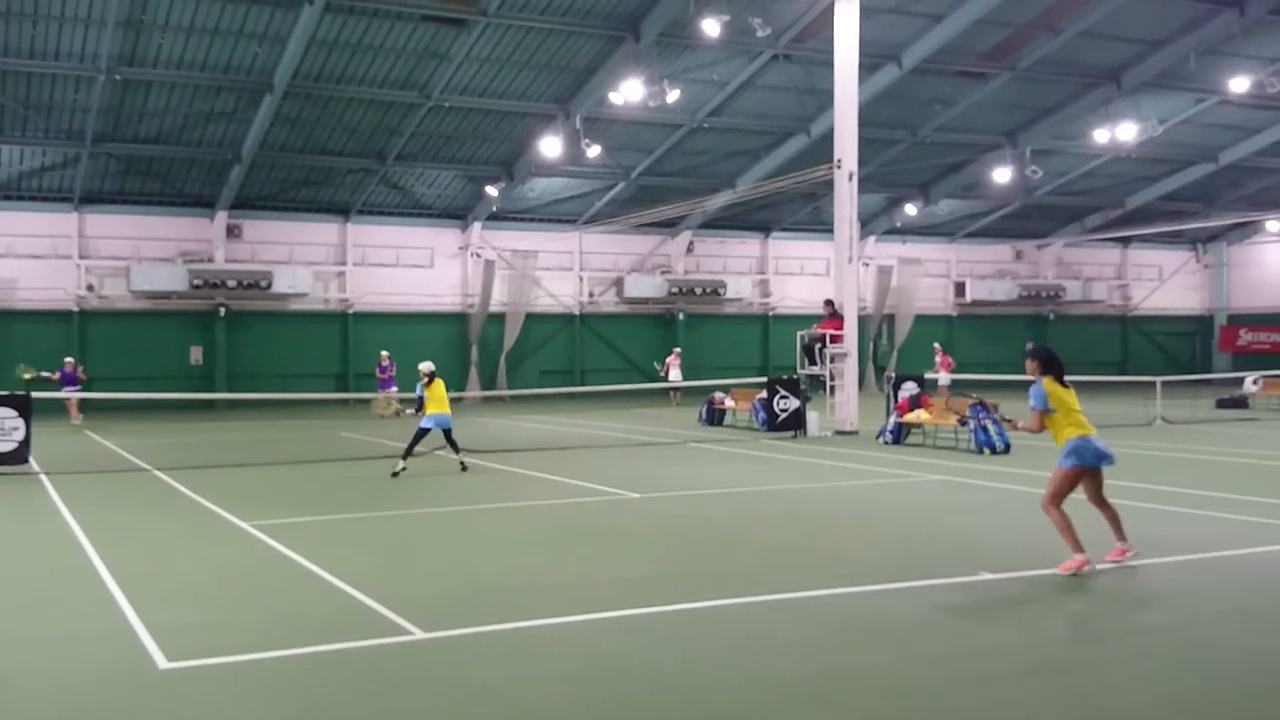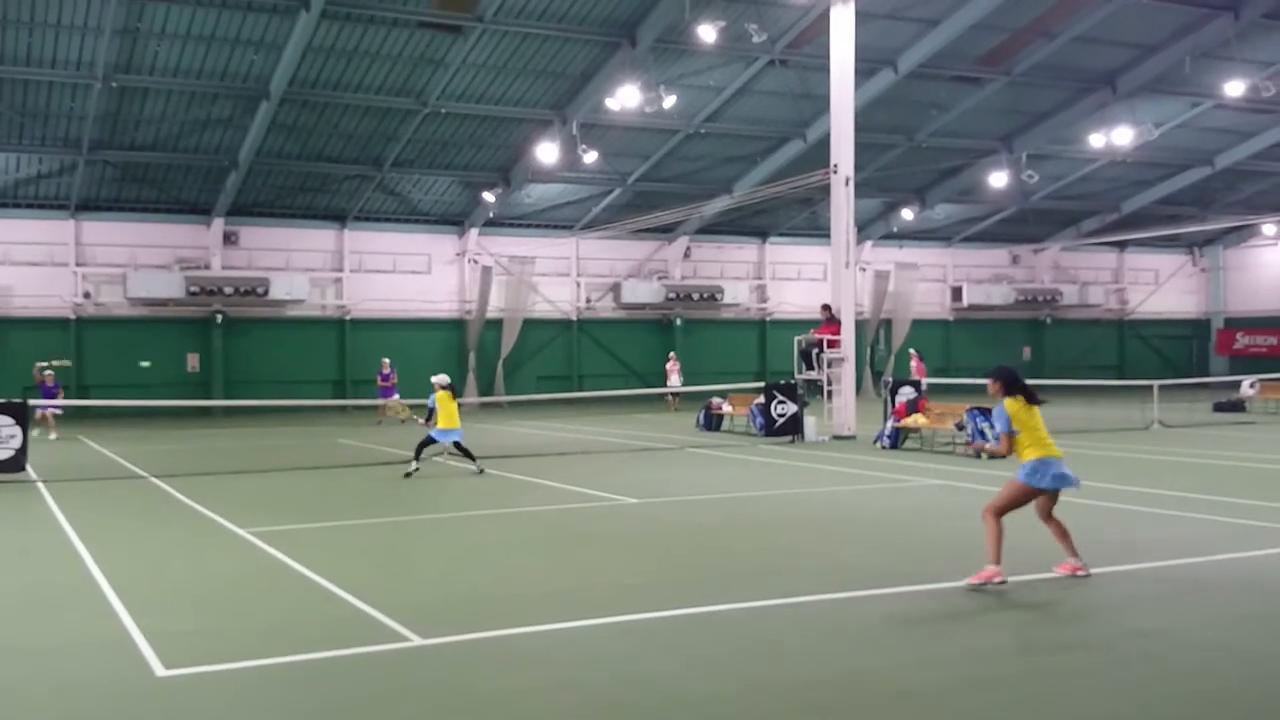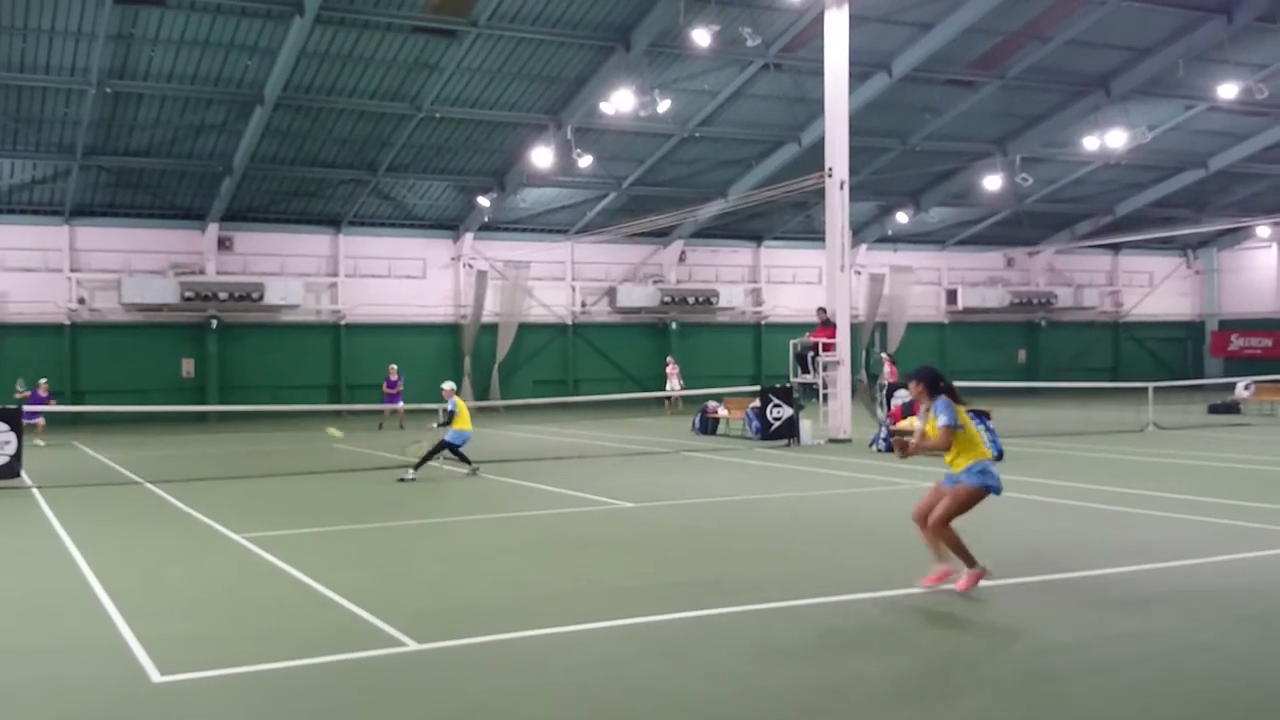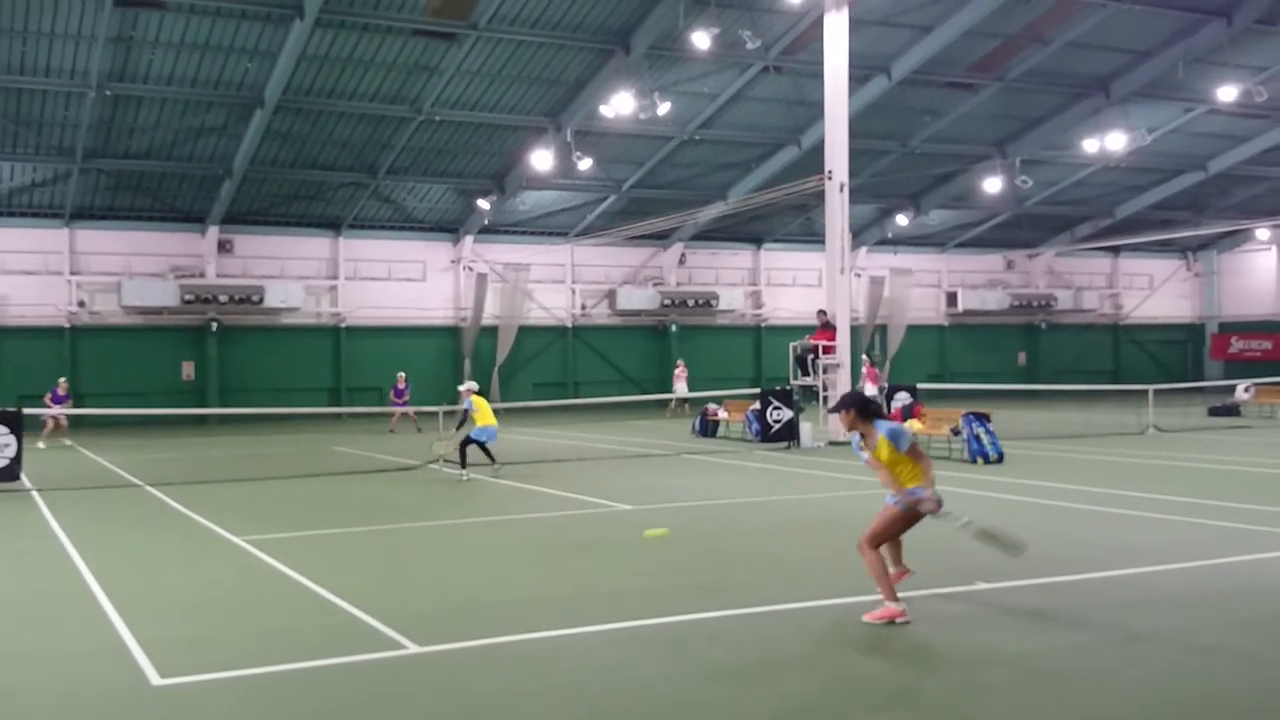
dt=0.3s
person 1, frame 1
left shoulder: (1038, 387)
right shoulder: (1062, 385)
left elbow: (1037, 426)
left wrist: (1020, 425)
right wrist: (1025, 425)
left hip: (1077, 449)
right hip: (1092, 444)
left knee: (1049, 503)
right knee: (1097, 499)
left ankle: (1080, 557)
right ankle: (1123, 546)
person 1, frame 2
left shoulder: (1002, 409)
right shoulder: (1029, 404)
left elbow: (1004, 450)
left wrist: (987, 447)
right wrist: (992, 448)
left hip: (1037, 468)
right hip: (1055, 465)
left knee: (992, 511)
right knee: (1045, 515)
left ankle: (993, 570)
right ankle: (1075, 562)
person 1, frame 3
left shoulder: (943, 405)
right shoulder: (925, 410)
left elbow: (943, 444)
right elbow: (922, 442)
left wrist: (912, 445)
right wrist: (908, 447)
left hip: (976, 472)
right hip: (959, 473)
left knee: (936, 522)
right knee: (919, 516)
left ankle: (973, 569)
right ankle: (942, 567)
person 1, frame 4
left shoulder: (889, 431)
right shoulder: (858, 440)
left elbow: (922, 458)
right elbow: (881, 471)
left wrist: (929, 492)
right wrist: (902, 497)
left hip: (917, 493)
right hip: (903, 492)
left knee: (867, 544)
right knee: (886, 530)
left ankle: (894, 606)
right ankle: (898, 569)
